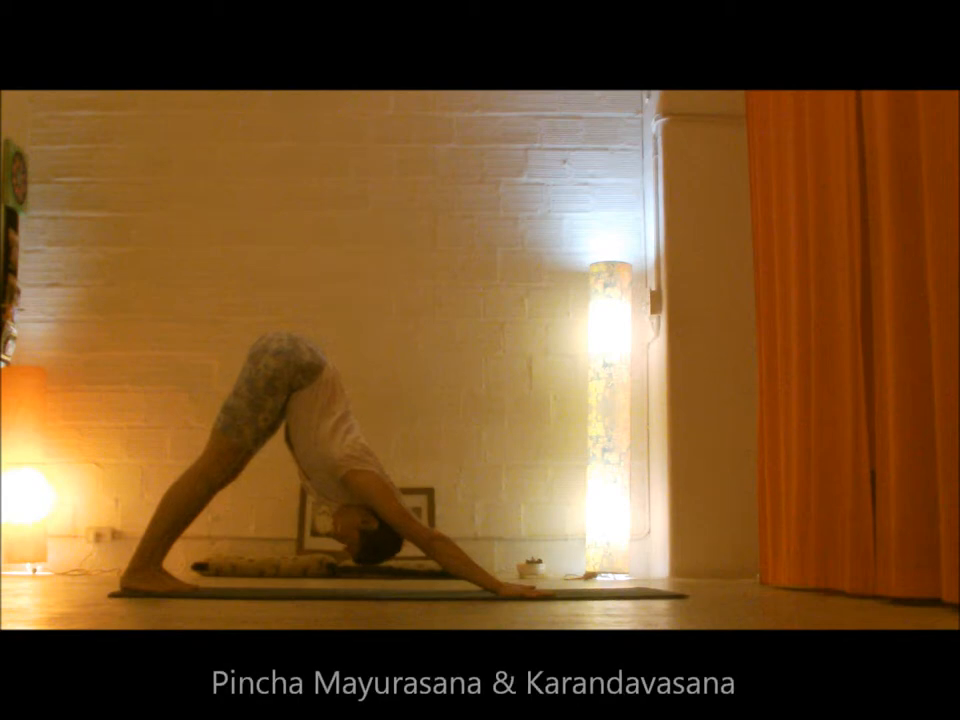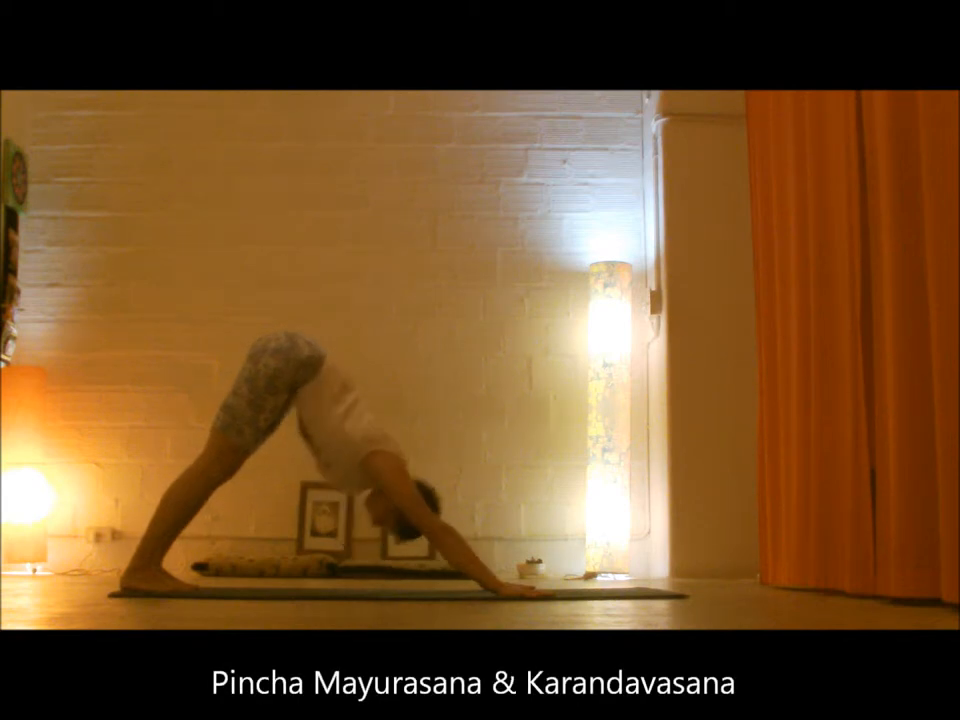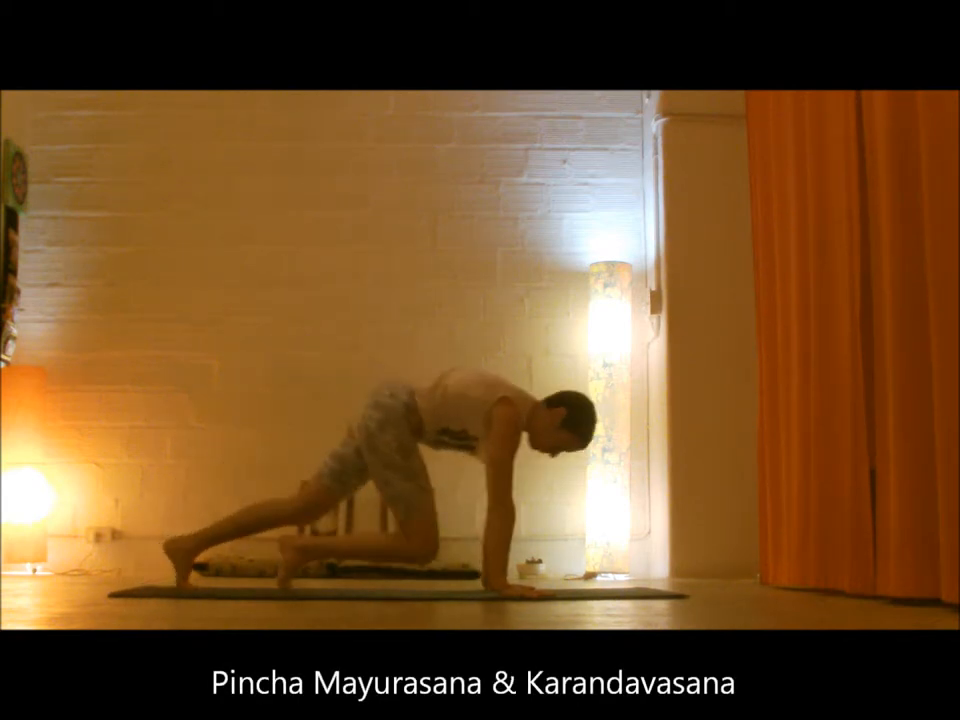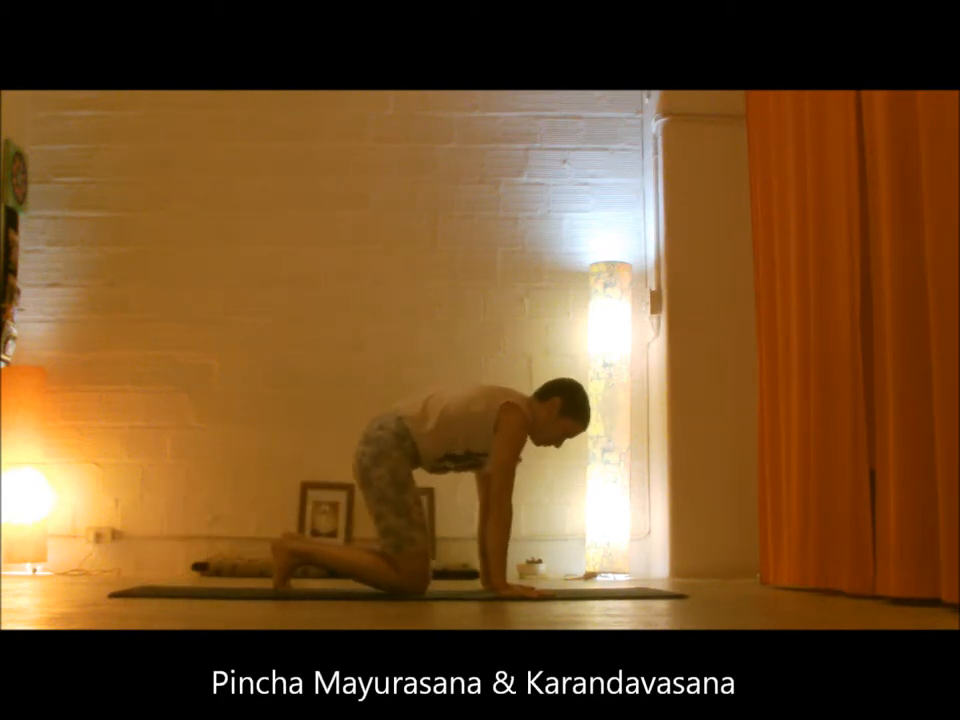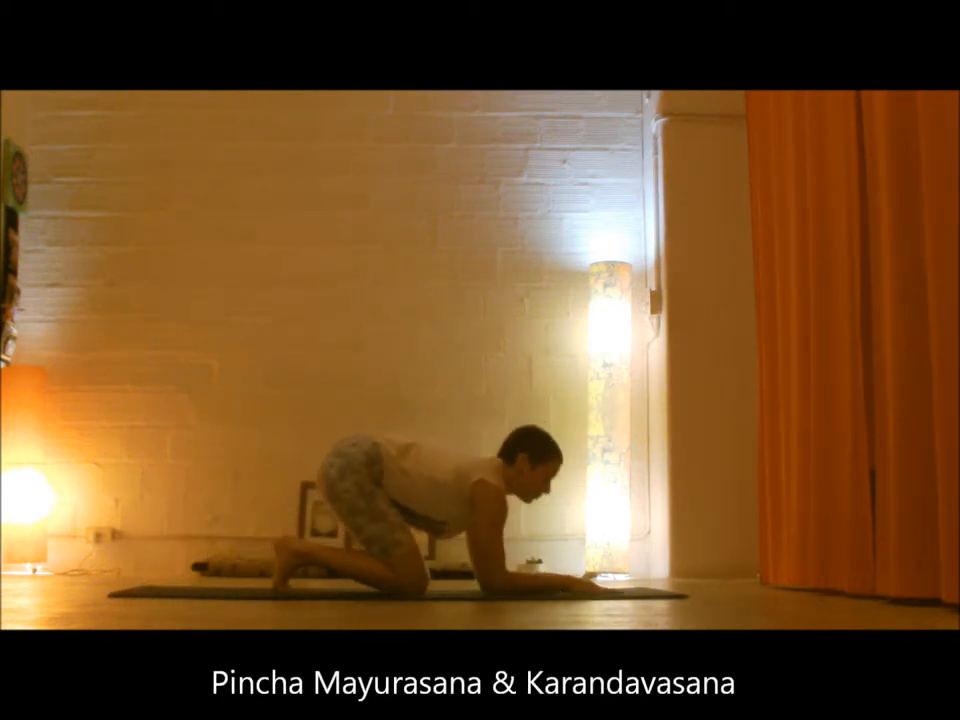
dt=1s
person 1, frame 1
right shoulder: (360, 482)
left elbow: (428, 539)
right elbow: (430, 539)
left hip: (291, 368)
right hip: (284, 359)
left knee: (225, 472)
right knee: (213, 467)
left ankle: (150, 567)
right ankle: (141, 568)
person 1, frame 2
left shoulder: (386, 470)
right shoulder: (385, 465)
left elbow: (438, 531)
right elbow: (437, 530)
left wrist: (486, 579)
right wrist: (496, 584)
left hip: (291, 364)
right hip: (285, 358)
left knee: (220, 468)
right knee: (214, 466)
left ankle: (150, 565)
right ankle: (141, 567)
person 1, frame 3
left shoulder: (508, 414)
right shoulder: (510, 413)
left elbow: (497, 504)
right elbow: (501, 504)
left wrist: (490, 575)
right wrist: (498, 581)
left hip: (386, 416)
right hip: (392, 418)
left knee: (302, 505)
right knee: (421, 546)
left ankle: (189, 545)
right ankle: (303, 547)
person 1, frame 4
left shoulder: (497, 419)
right shoulder: (517, 416)
left elbow: (488, 507)
right elbow: (499, 504)
left wrist: (489, 578)
right wrist: (500, 583)
left hip: (382, 445)
right hip: (387, 450)
left knee: (409, 567)
right knee: (412, 580)
left ankle: (300, 547)
right ankle: (297, 552)
person 1, frame 5
left shoulder: (484, 477)
right shoulder: (490, 491)
left elbow: (487, 575)
right elbow: (494, 579)
left wrist: (560, 583)
right wrist: (568, 582)
left hip: (352, 461)
right hip: (354, 468)
left knee: (406, 575)
right knee: (412, 582)
left ankle: (299, 552)
right ankle: (300, 552)
